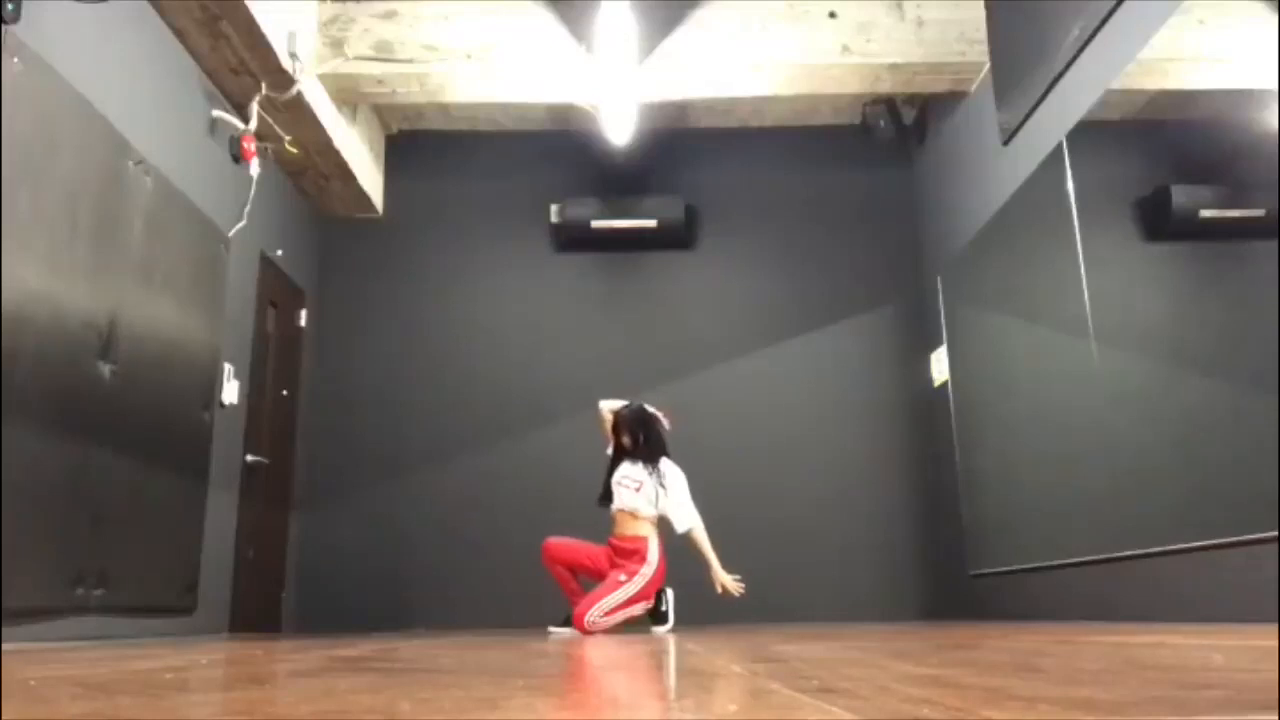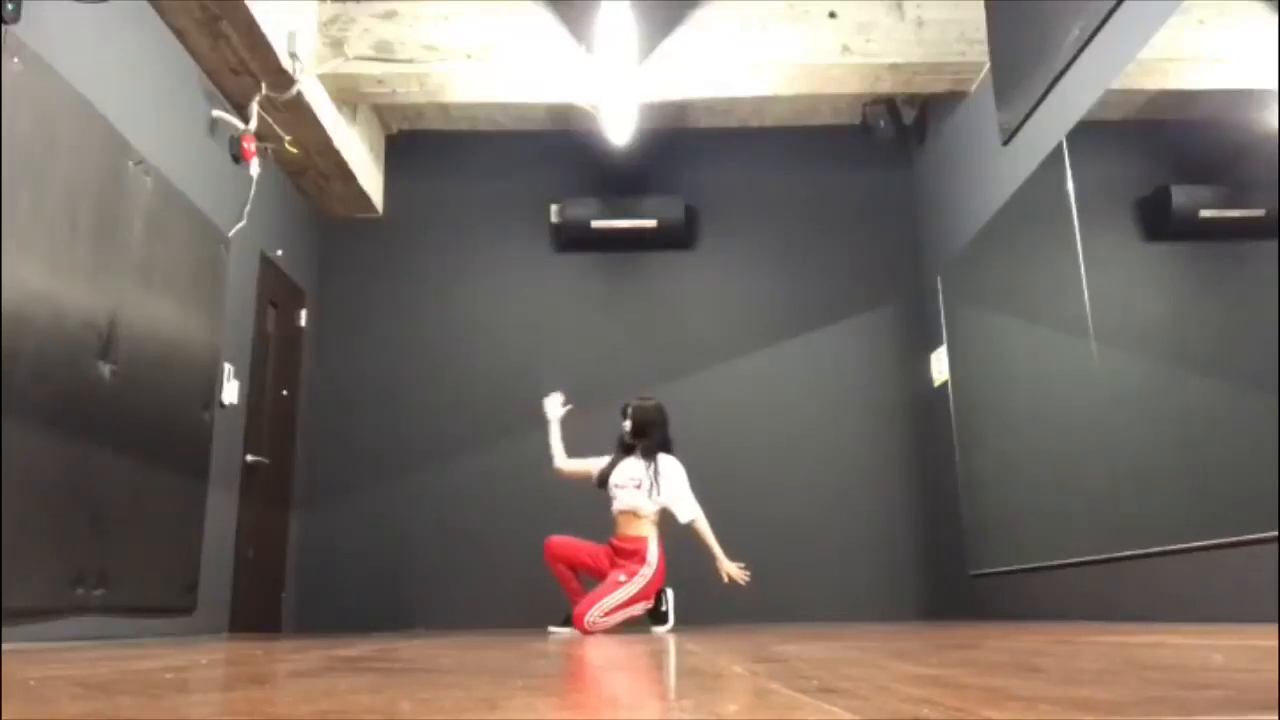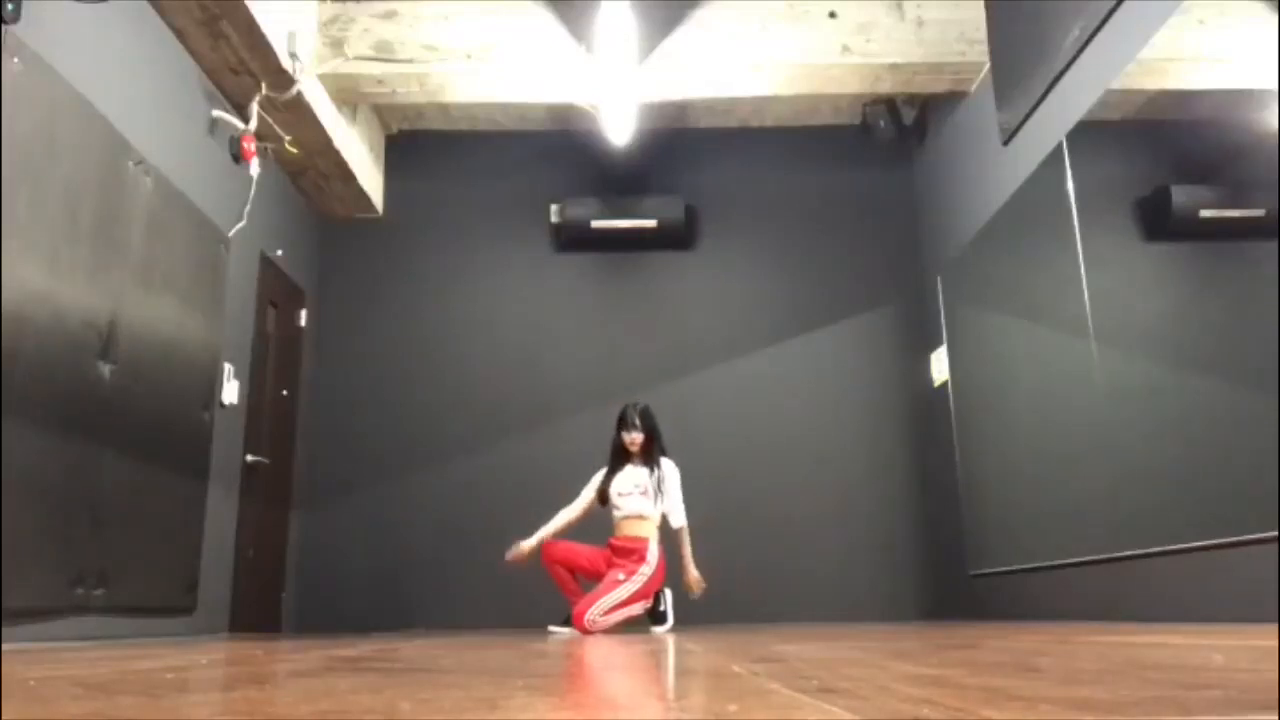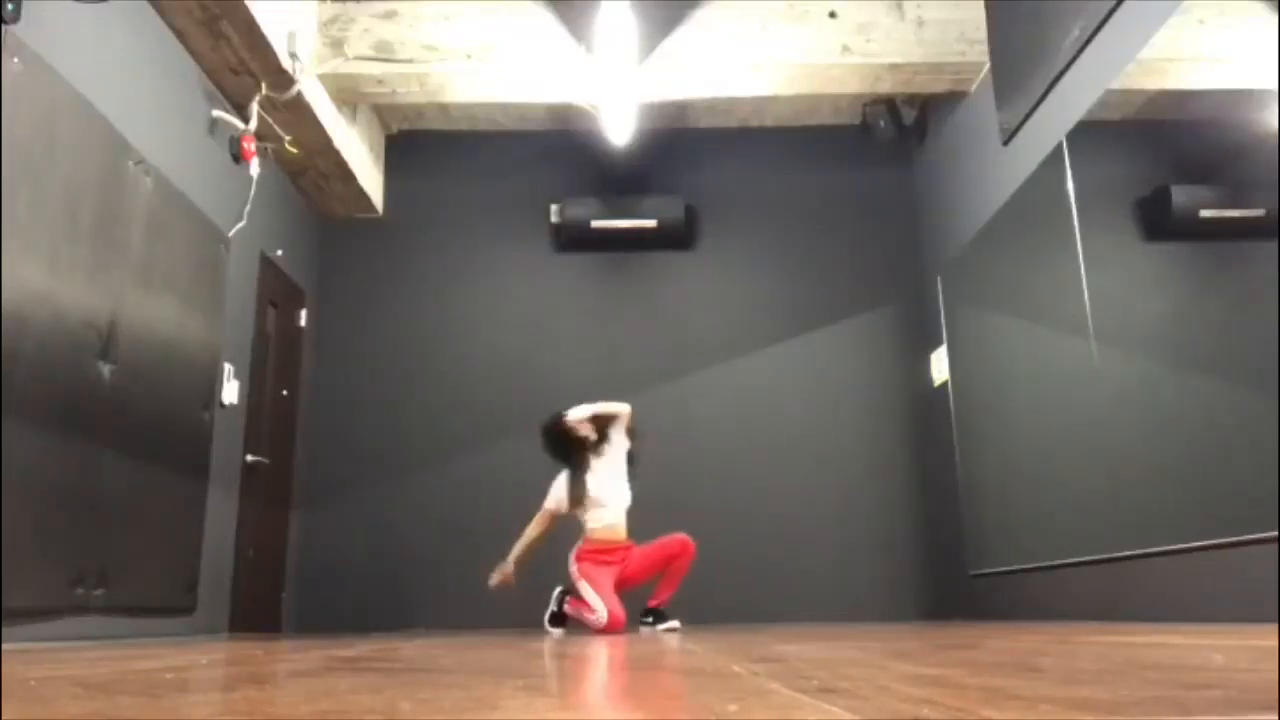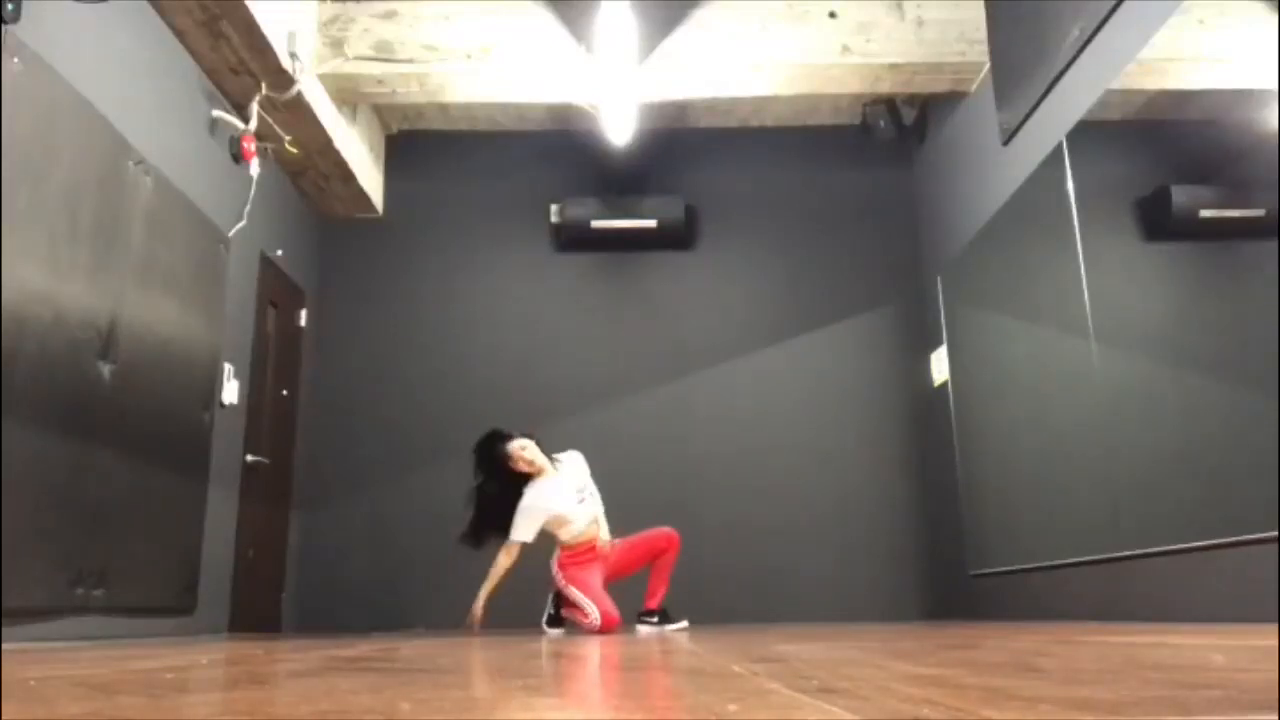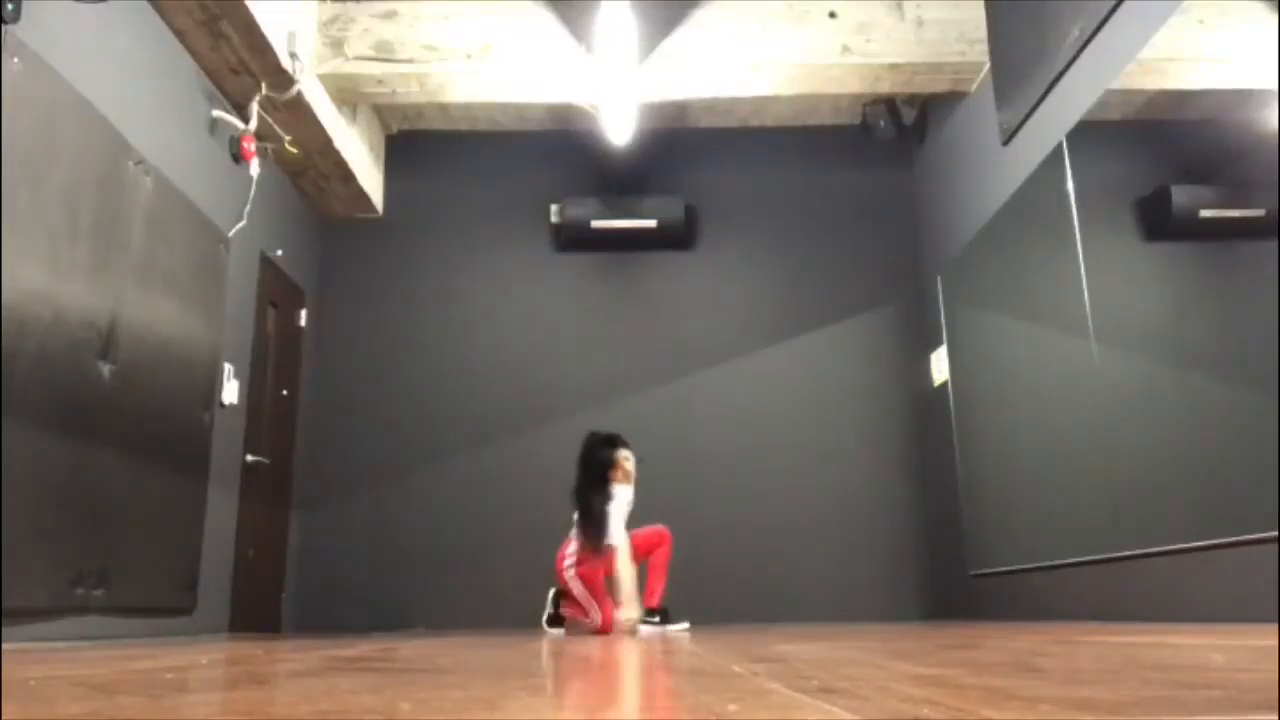
dt=0.7s
person 1, frame 1
left shoulder: (666, 471)
right shoulder: (622, 459)
left elbow: (691, 521)
right elbow: (604, 407)
left wrist: (716, 568)
right wrist: (642, 411)
left hip: (644, 560)
right hip: (615, 553)
left knee: (587, 621)
right knee: (553, 548)
left ankle: (652, 602)
right ankle: (580, 608)
person 1, frame 2
left shoulder: (665, 466)
right shoulder: (617, 462)
left elbow: (693, 513)
right elbow: (562, 465)
left wrist: (720, 558)
right wrist: (554, 419)
left hip: (644, 560)
right hip: (615, 553)
left knee: (586, 621)
left ankle: (653, 602)
right ankle: (581, 607)
person 1, frame 3
left shoulder: (664, 468)
right shoulder: (610, 473)
left elbow: (678, 520)
right elbow: (574, 511)
left wrist: (688, 567)
right wrist: (533, 540)
left hip: (645, 558)
right hip: (613, 554)
left knee: (586, 621)
right knee: (548, 551)
left ankle: (653, 601)
person 1, frame 4
left shoulder: (612, 454)
right shoulder: (572, 476)
left elbow: (624, 410)
right elbow: (543, 519)
left wrist: (586, 410)
right wrist: (511, 559)
left hip: (626, 556)
right hip: (591, 560)
left knee: (683, 545)
right knee: (613, 622)
left ankle: (653, 612)
right ankle: (566, 603)
person 1, frame 5
left shoulder: (573, 460)
right shoulder: (533, 500)
right elbow: (509, 551)
left wrist: (604, 527)
right wrist: (481, 597)
left hip: (605, 551)
right hip: (575, 564)
left knee: (668, 538)
right knee: (608, 621)
left ankle: (651, 614)
right ankle: (561, 606)
person 1, frame 6
left shoulder: (624, 476)
right shoulder: (609, 502)
right elbow: (621, 552)
right wrist: (628, 604)
left hip: (603, 551)
right hip: (578, 561)
left knee: (660, 535)
right knee: (608, 622)
left ankle: (651, 613)
right ankle: (561, 603)
